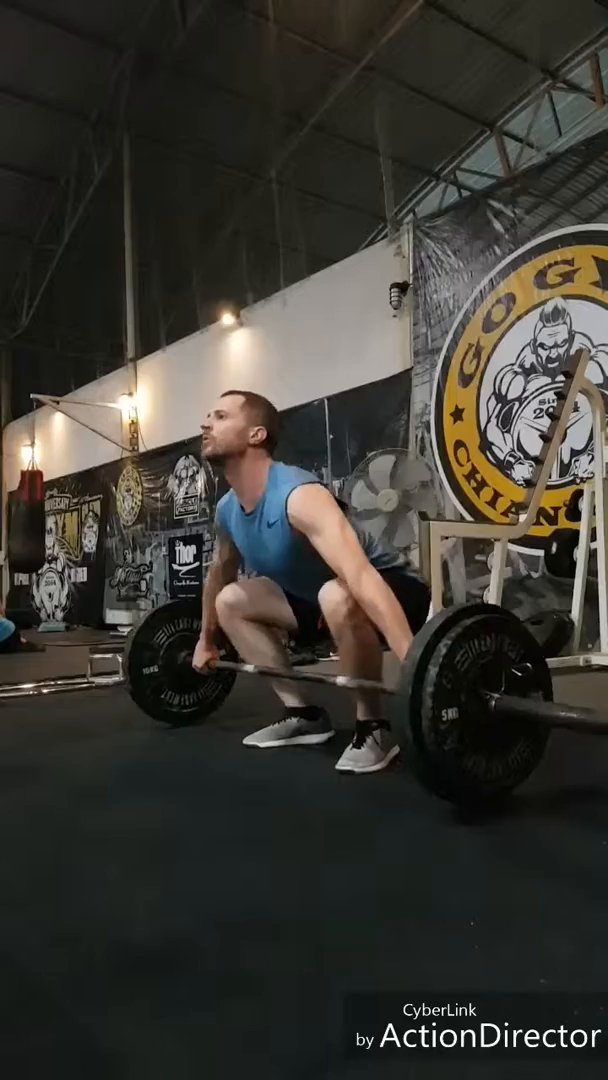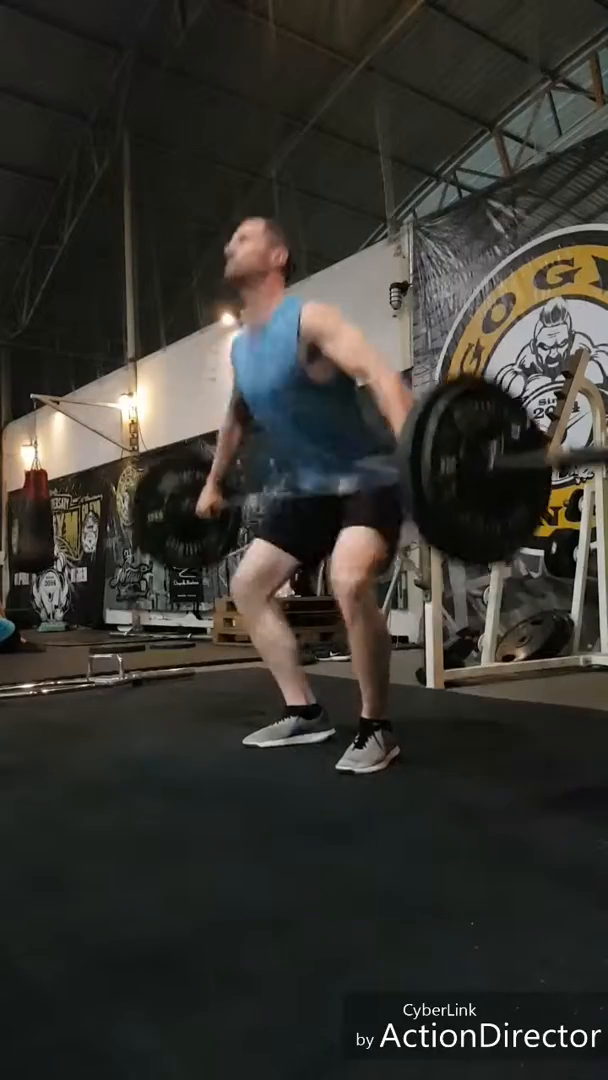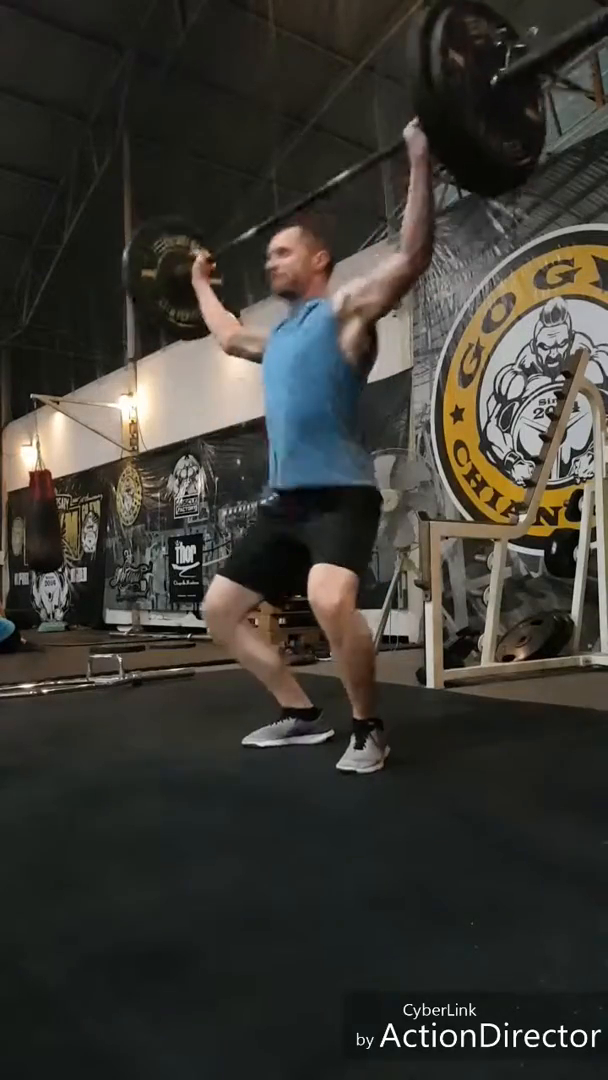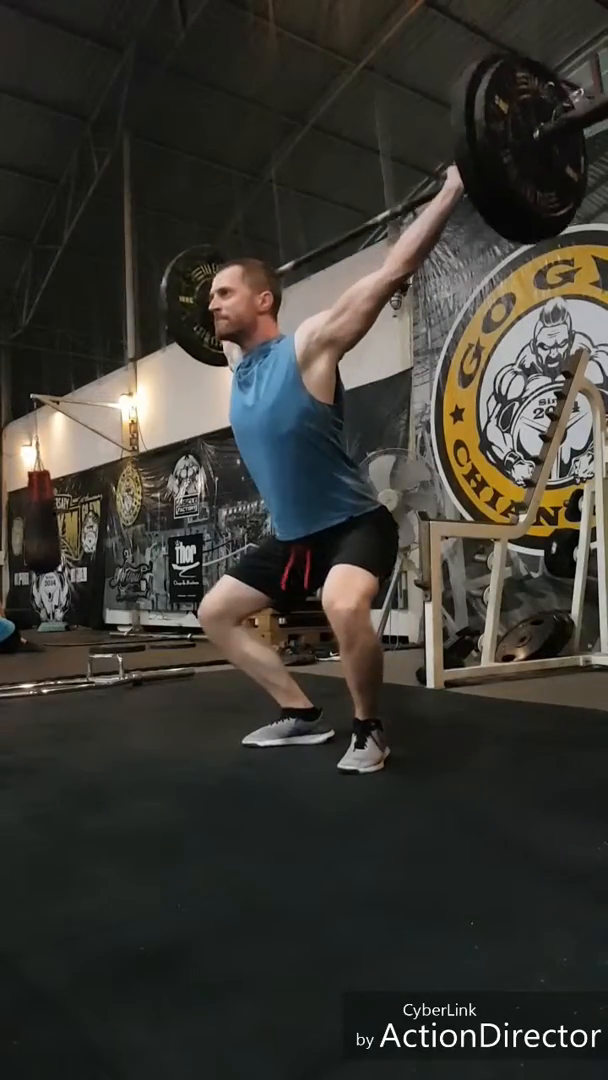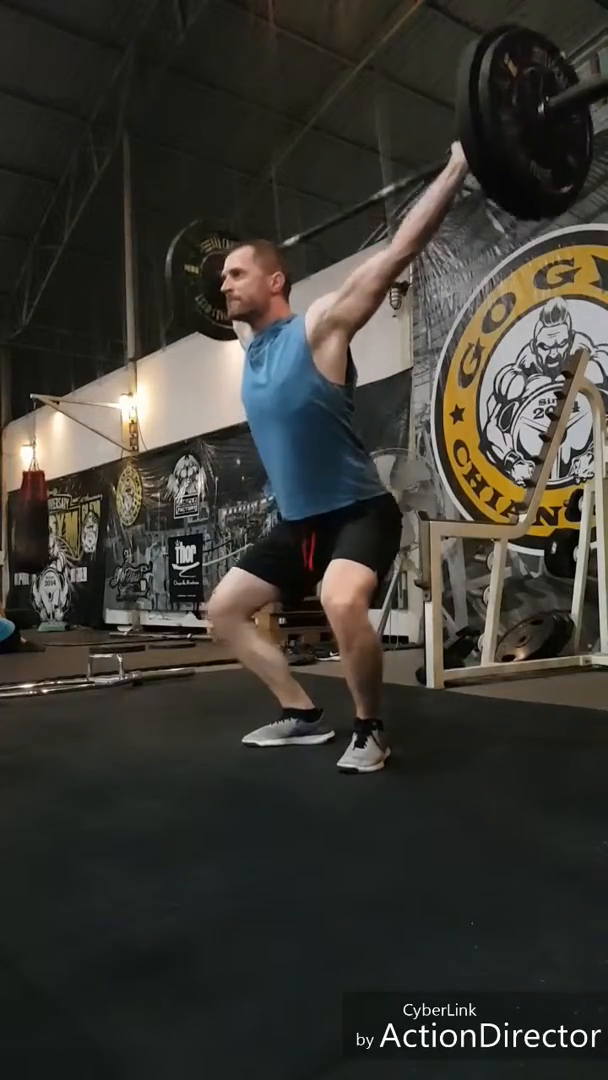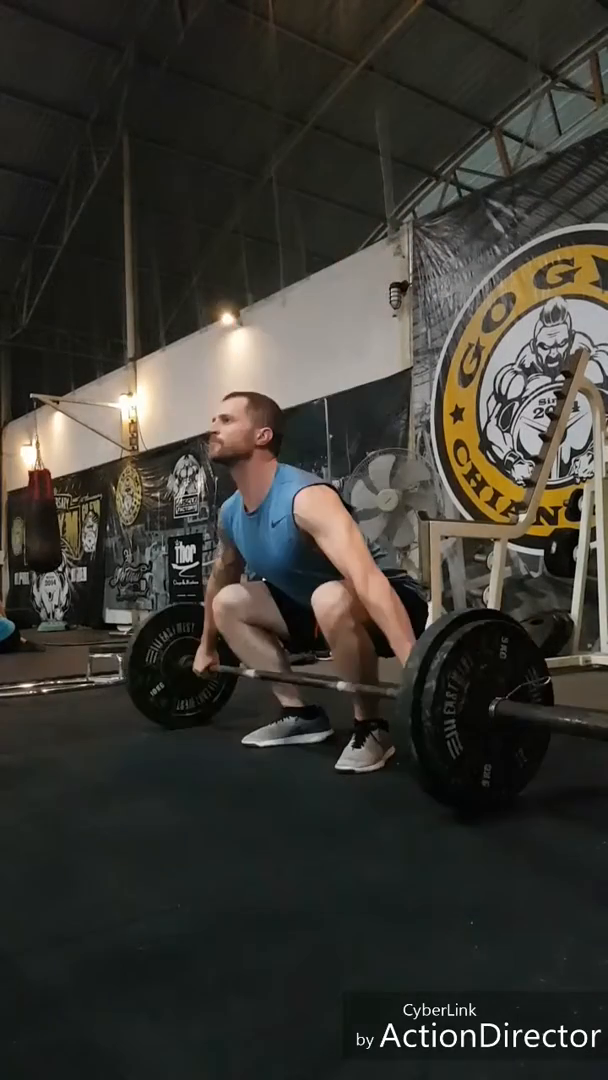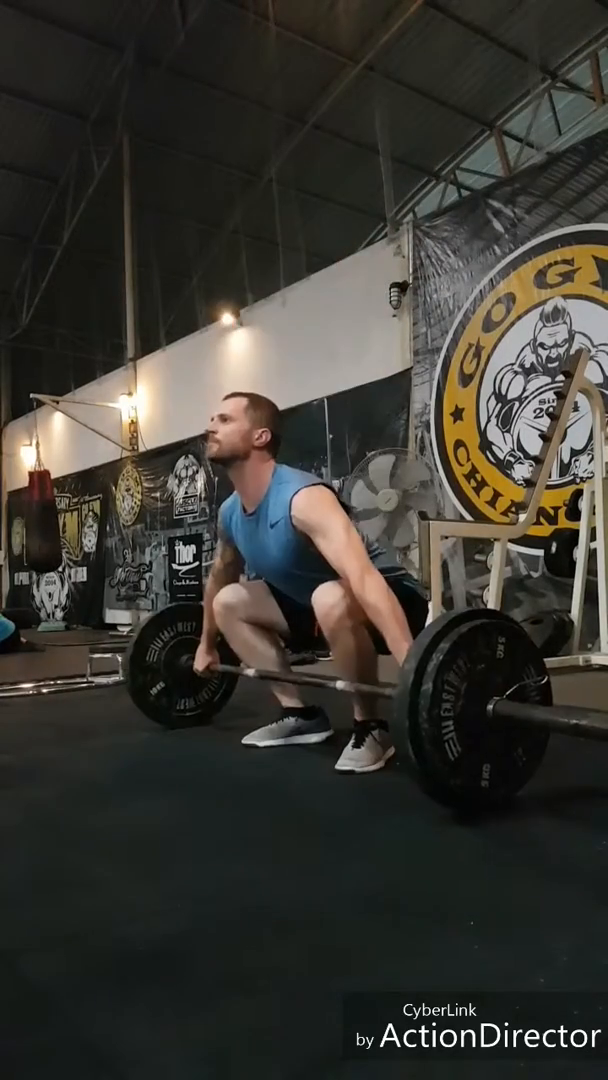
dt=0.5s
person 1, frame 1
left shoulder: (298, 496)
right shoulder: (228, 510)
left elbow: (363, 578)
right elbow: (219, 575)
right wrist: (206, 642)
left hip: (391, 588)
left knee: (338, 598)
right knee: (229, 602)
left ankle: (374, 730)
right ankle: (303, 715)
person 1, frame 2
left shoulder: (308, 318)
right shoulder: (241, 348)
left elbow: (380, 373)
right elbow: (236, 421)
right wrist: (214, 484)
left hip: (365, 482)
right hip: (308, 490)
left knee: (349, 581)
right knee: (248, 583)
left ankle: (375, 728)
right ankle: (303, 711)
person 1, frame 3
left shoulder: (347, 310)
right shoulder: (279, 331)
left elbow: (413, 258)
right elbow: (229, 332)
left wrist: (421, 158)
right wrist: (200, 278)
left hip: (339, 496)
right hip: (284, 502)
left knee: (330, 602)
right knee: (219, 610)
left ankle: (368, 730)
right ankle: (301, 714)
person 1, frame 4
left shoulder: (308, 346)
right shoulder: (242, 363)
left elbow: (390, 271)
right elbow: (228, 332)
left wrist: (452, 190)
left hip: (355, 524)
right hip: (293, 536)
left knee: (344, 606)
right knee: (215, 613)
left ankle: (369, 730)
right ankle: (301, 714)
person 1, frame 5
left shoulder: (318, 328)
right shoulder: (255, 344)
left elbow: (398, 252)
right elbow: (240, 312)
left wrist: (457, 165)
left hip: (358, 510)
right hip: (298, 519)
left knee: (342, 602)
right knee: (224, 608)
left ankle: (370, 732)
right ankle: (304, 714)
person 1, frame 6
left shoulder: (303, 496)
right shoulder: (232, 510)
left elbow: (366, 576)
right elbow: (219, 579)
right wrist: (206, 646)
left hip: (388, 601)
left knee: (332, 600)
right knee: (230, 604)
left ankle: (371, 728)
right ankle: (299, 713)
person 1, frame 7
left shoulder: (303, 498)
right shoulder: (231, 512)
left elbow: (365, 580)
right elbow: (219, 578)
right wrist: (206, 646)
left hip: (389, 599)
left knee: (333, 601)
right knee: (228, 604)
left ankle: (371, 729)
right ankle: (300, 714)
